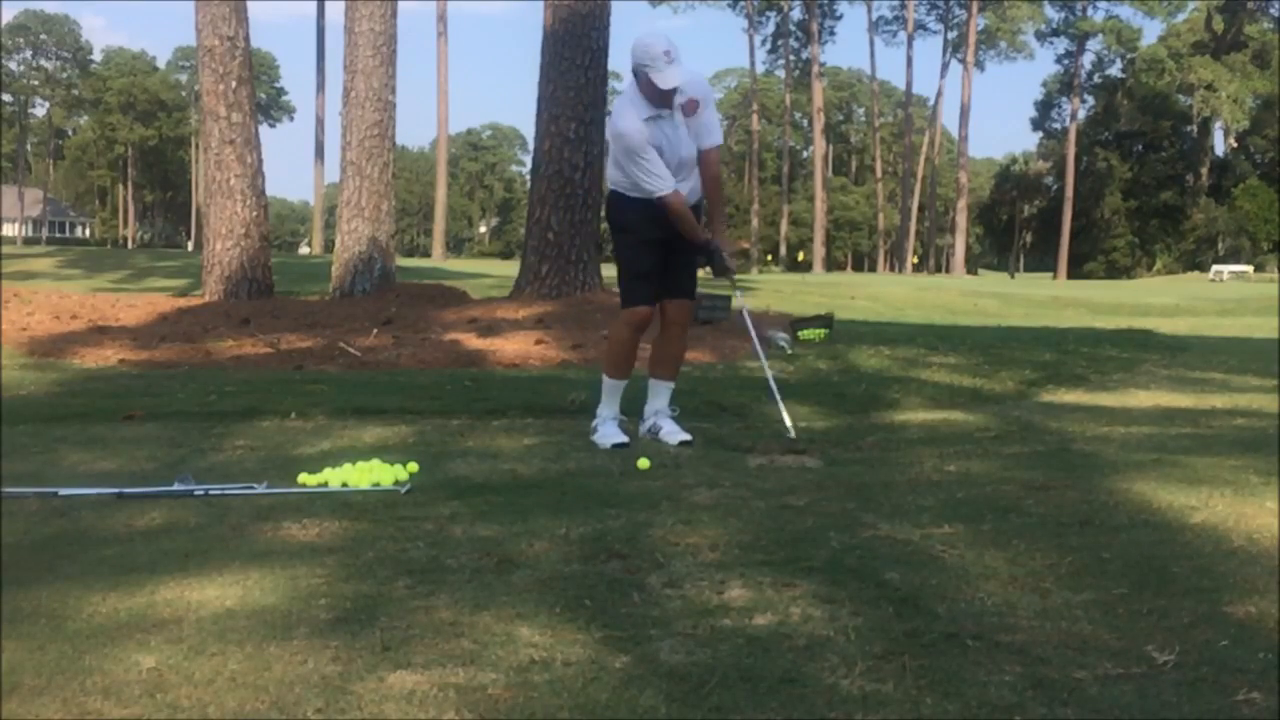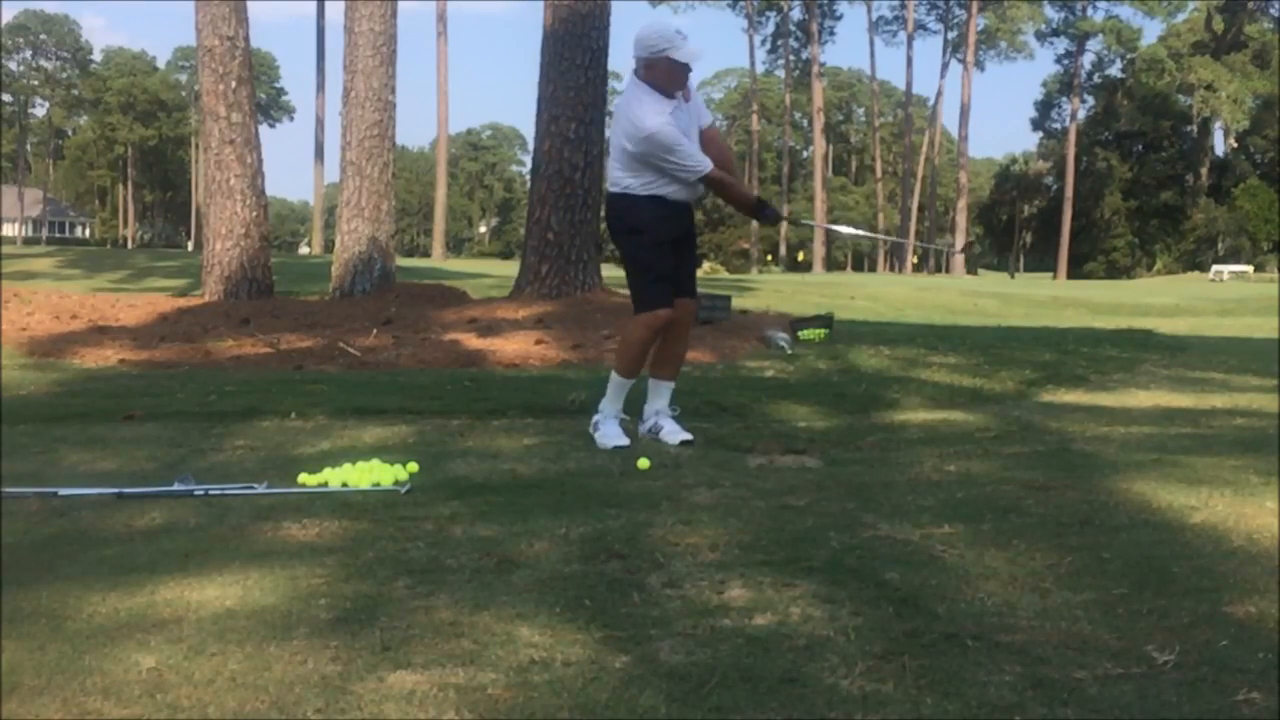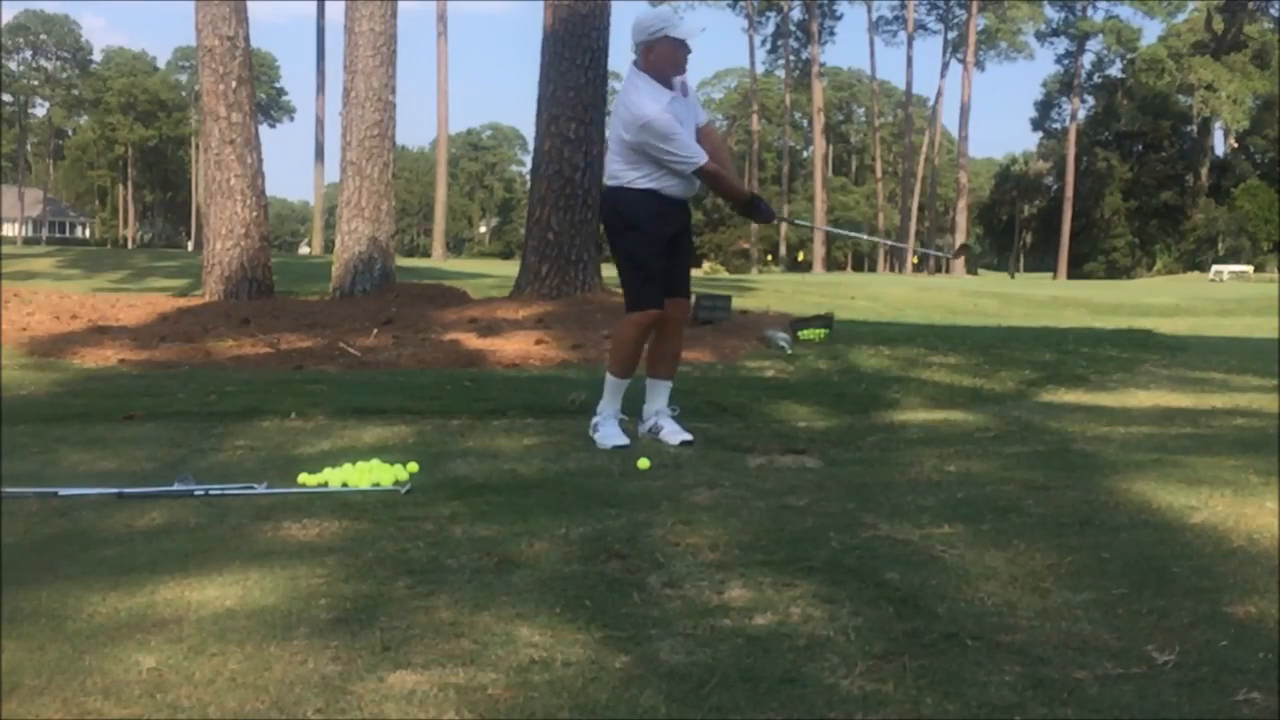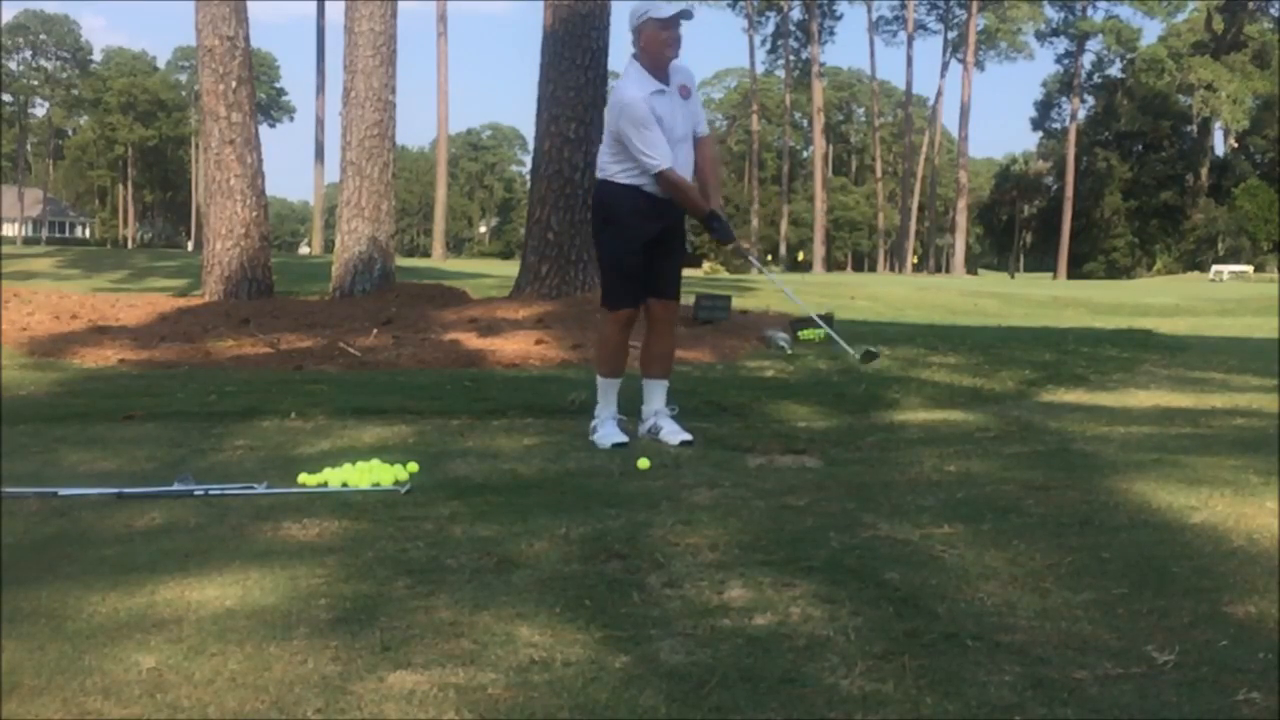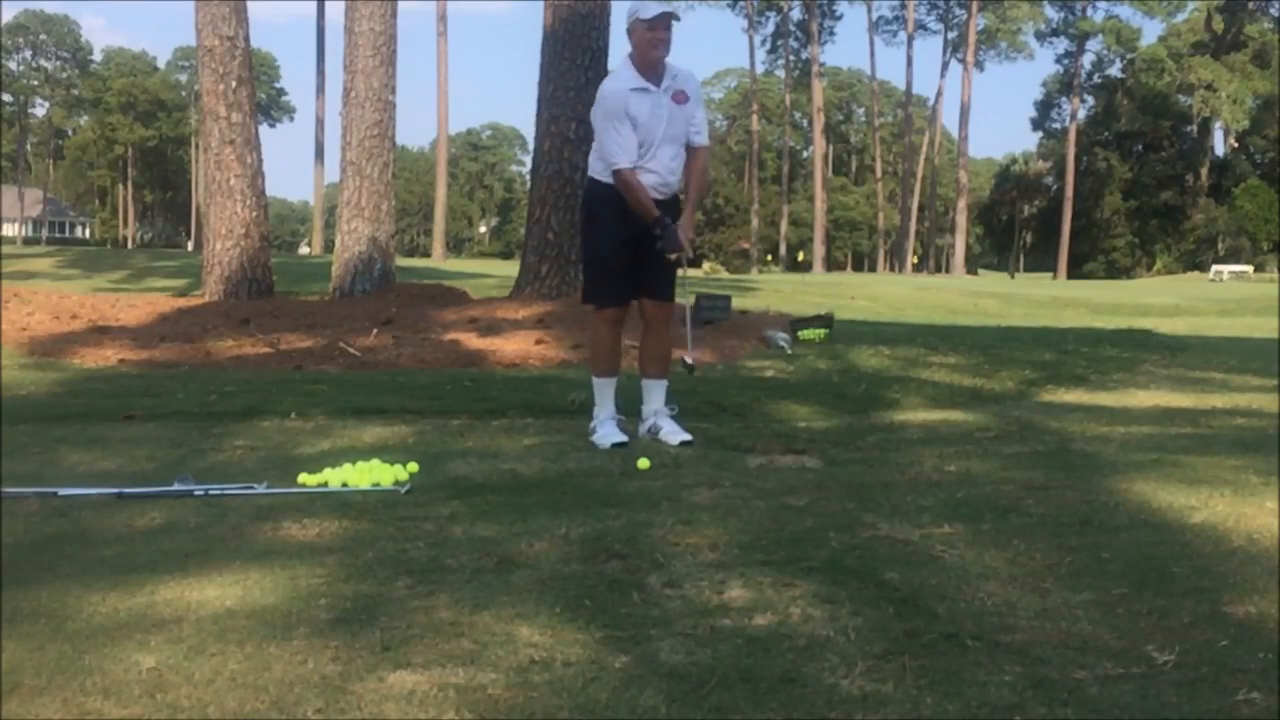
dt=0.2s
person 1, frame 1
left shoulder: (695, 88)
right shoulder: (628, 124)
left elbow: (710, 161)
right elbow: (669, 196)
left wrist: (715, 228)
right wrist: (710, 247)
left hip: (685, 213)
right hip: (636, 214)
left knee: (679, 314)
right knee: (638, 311)
left ankle: (656, 412)
right ankle: (605, 415)
person 1, frame 2
left shoulder: (674, 84)
right shoulder: (649, 123)
left elbow: (710, 136)
right elbow: (711, 176)
left wrist: (743, 197)
right wrist: (756, 206)
left hip: (674, 210)
right hip: (639, 216)
left knee: (684, 312)
right knee: (656, 314)
left ankle: (656, 413)
right ankle: (607, 414)
person 1, frame 3
left shoulder: (673, 79)
right shoulder: (647, 111)
left elbow: (706, 133)
right elbow: (703, 168)
left wrist: (738, 192)
right wrist: (750, 201)
left hip: (673, 207)
right hip: (636, 210)
left knee: (677, 311)
right knee: (646, 312)
left ankle: (656, 414)
right ankle: (606, 415)
person 1, frame 4
left shoulder: (683, 79)
right shoulder: (632, 97)
left elbow: (703, 142)
right elbow: (663, 173)
left wrist: (715, 203)
right wrist: (707, 215)
left hip: (669, 208)
right hip: (625, 205)
left knee: (666, 310)
right knee: (623, 311)
left ankle: (655, 413)
right ankle: (604, 417)
person 1, frame 5
left shoulder: (687, 85)
right shoulder: (615, 92)
left elbow: (699, 153)
right elbow: (624, 172)
left wrist: (687, 218)
right wrist: (658, 226)
left hip: (664, 207)
right hip: (613, 205)
left knee: (660, 311)
right knee: (610, 310)
left ankle: (655, 414)
right ankle: (604, 416)
